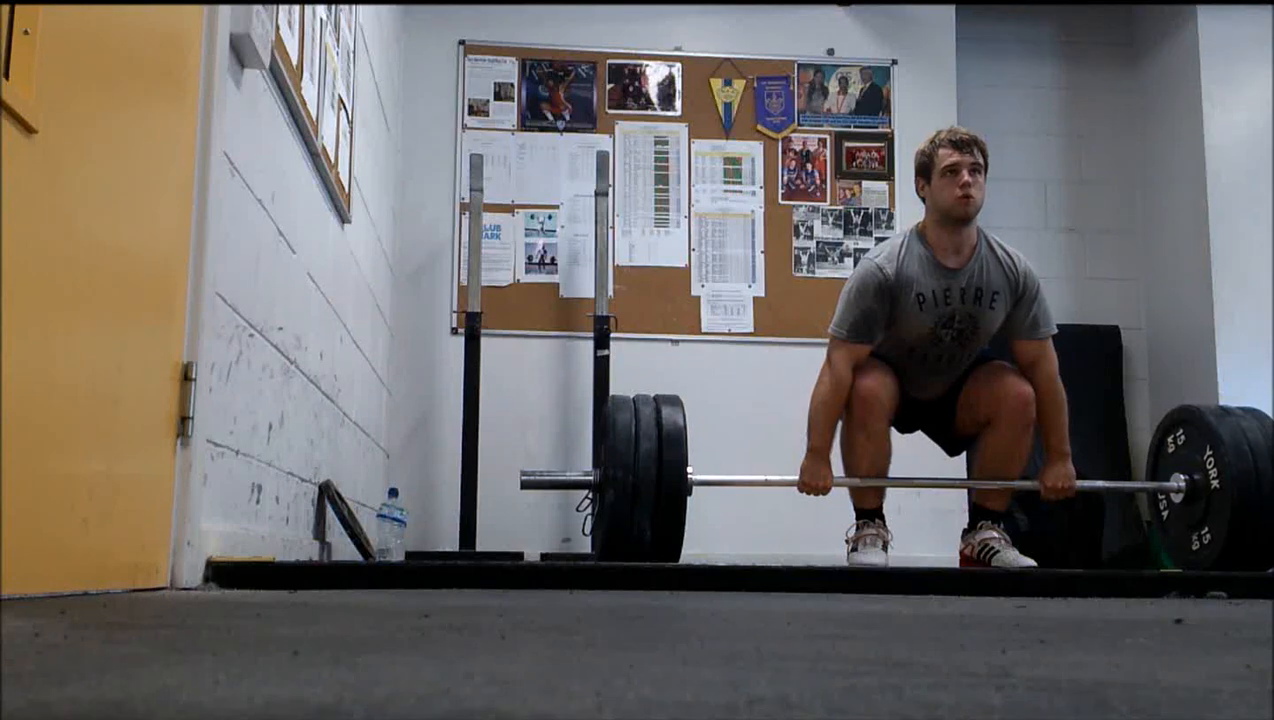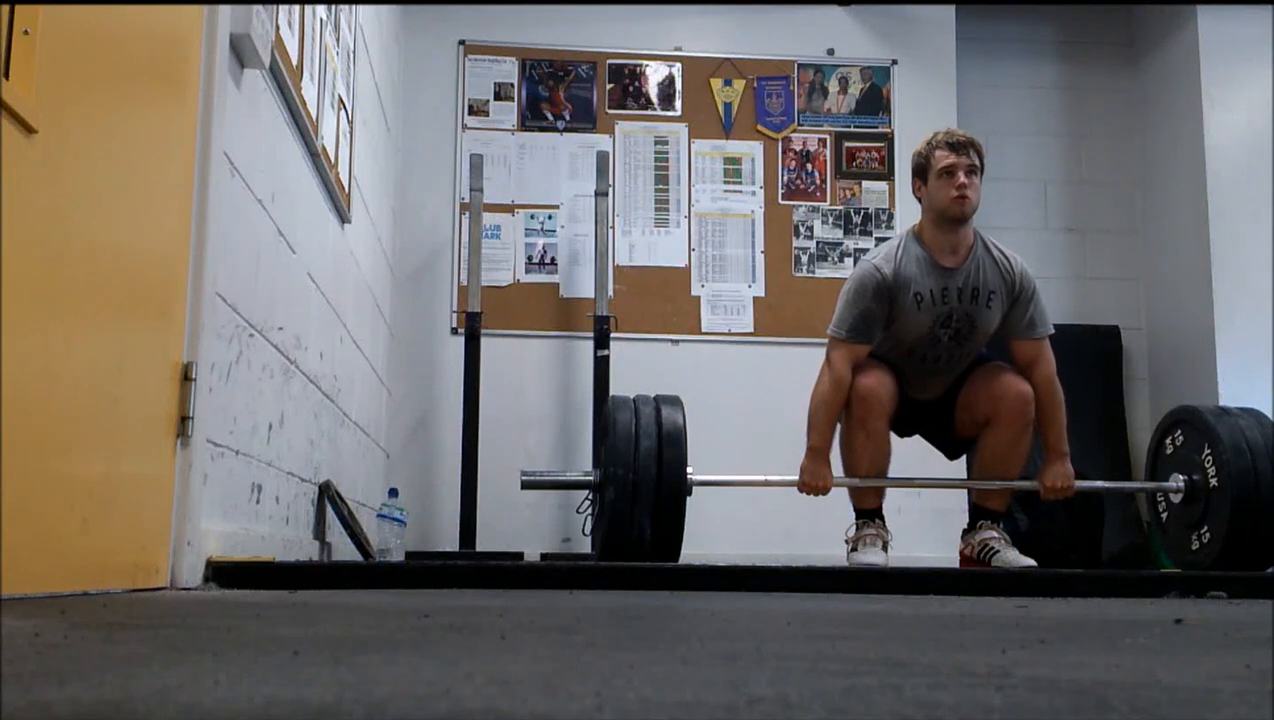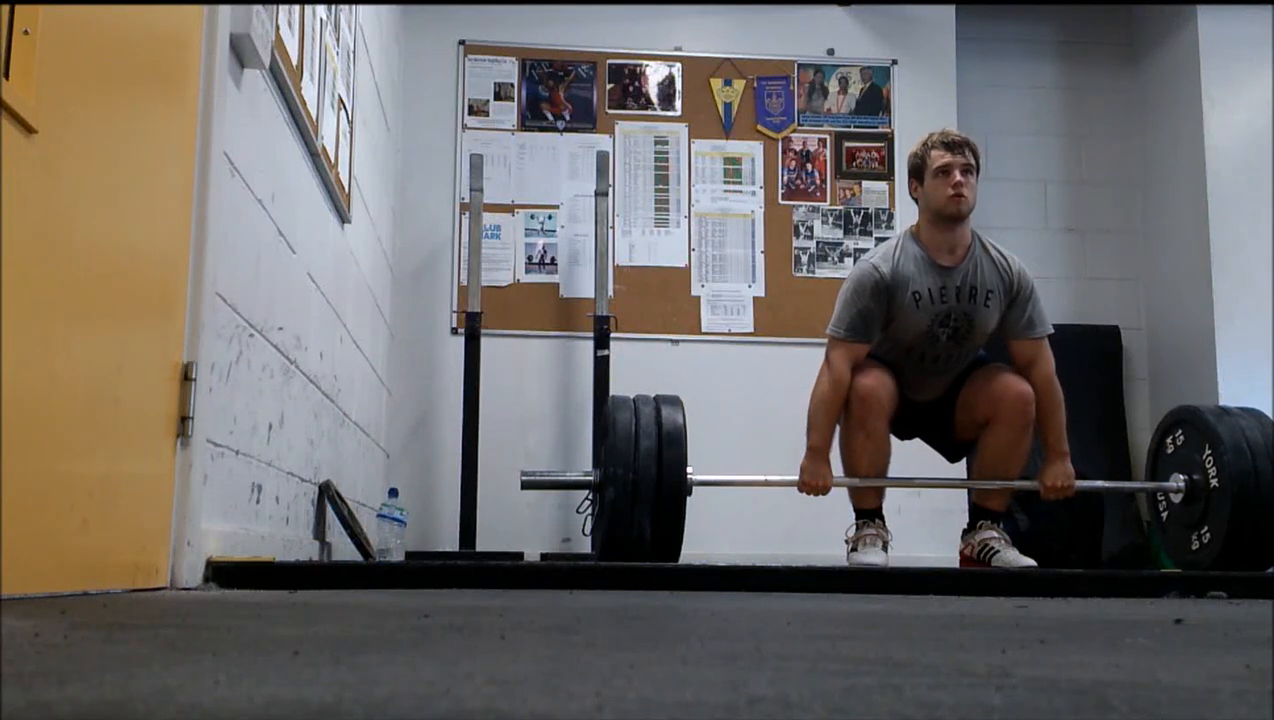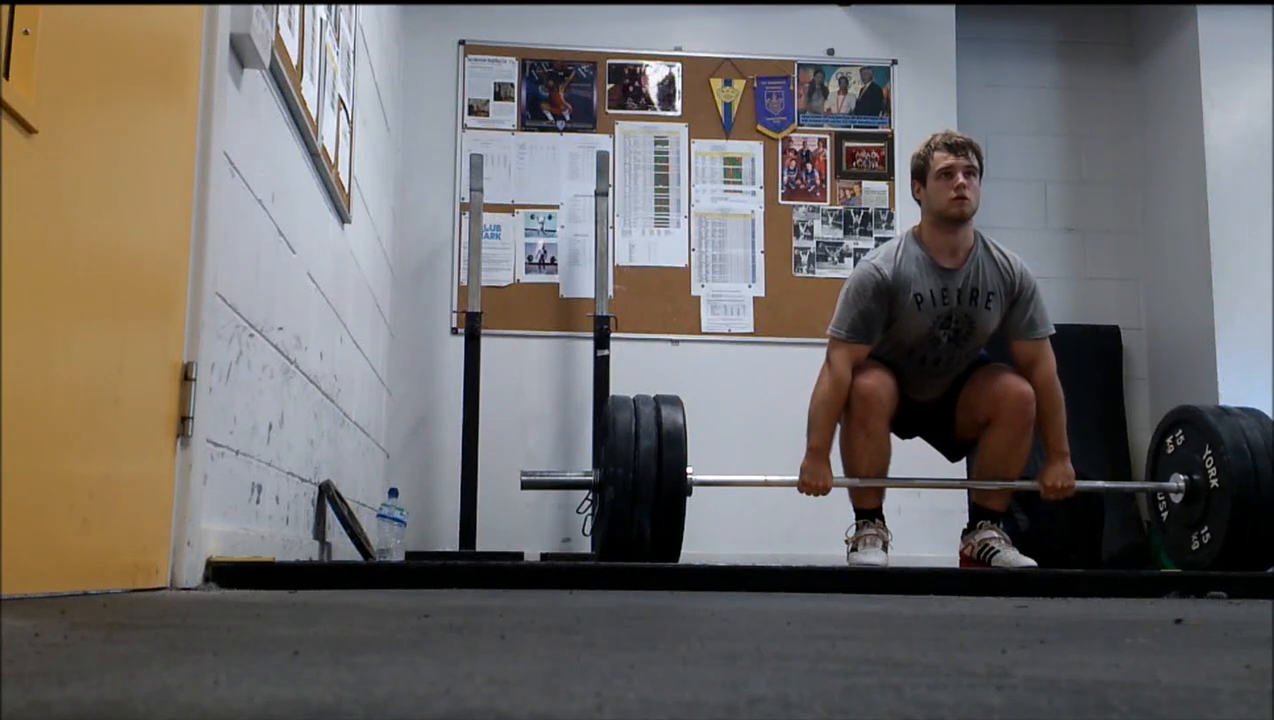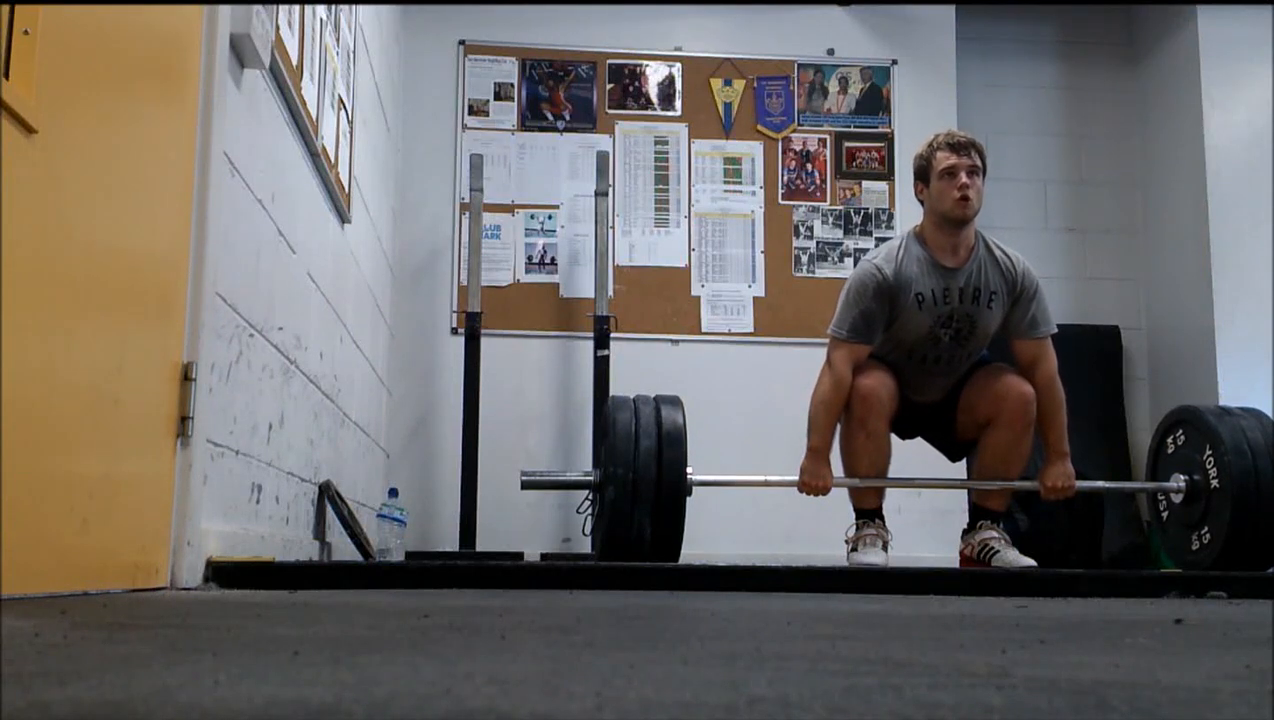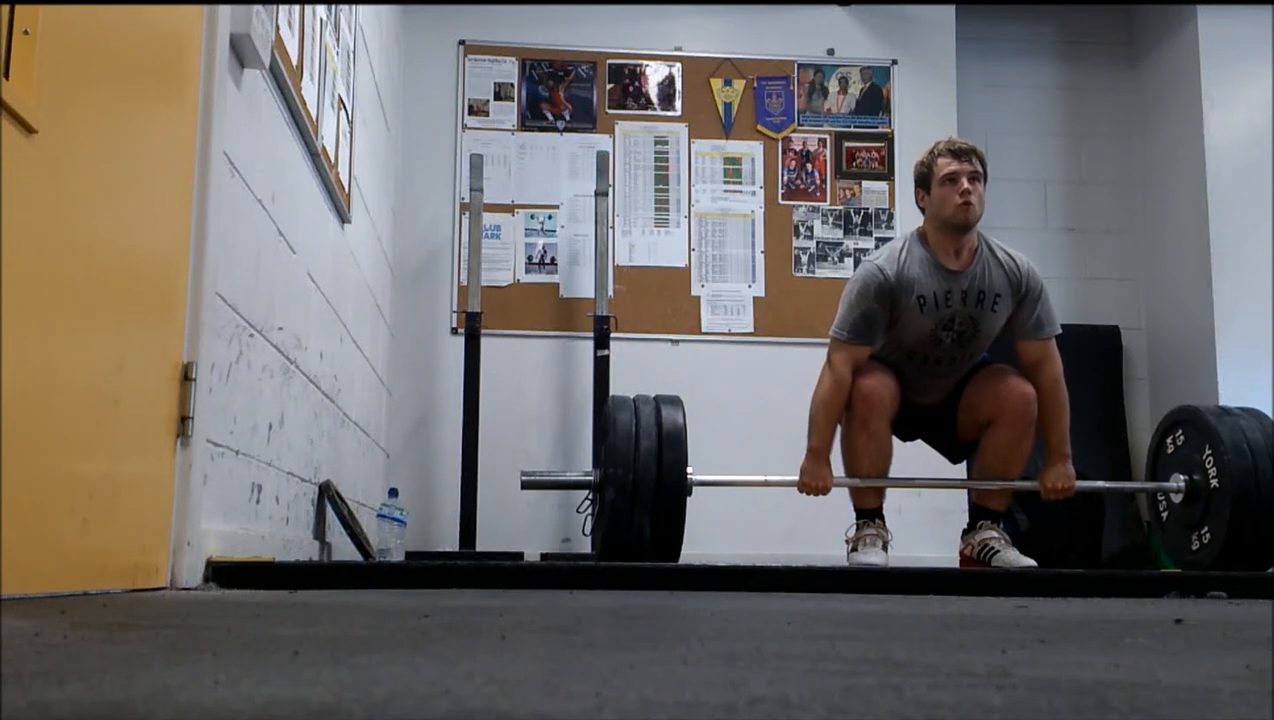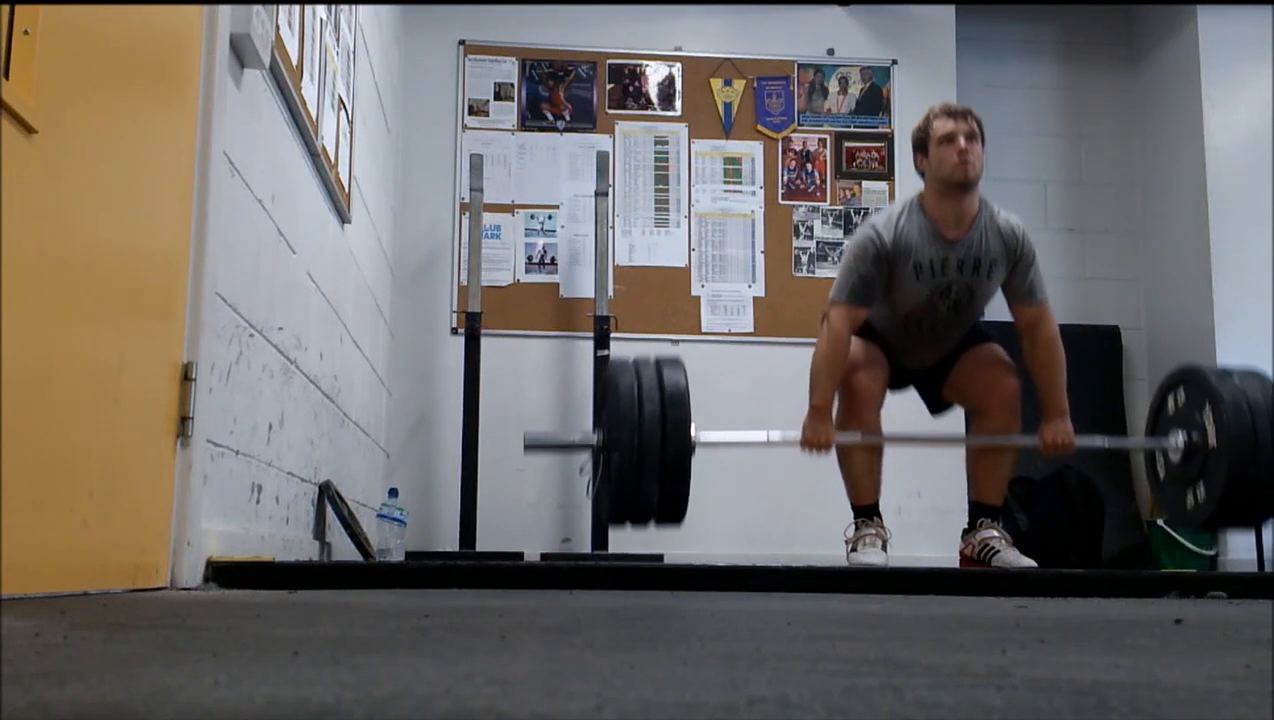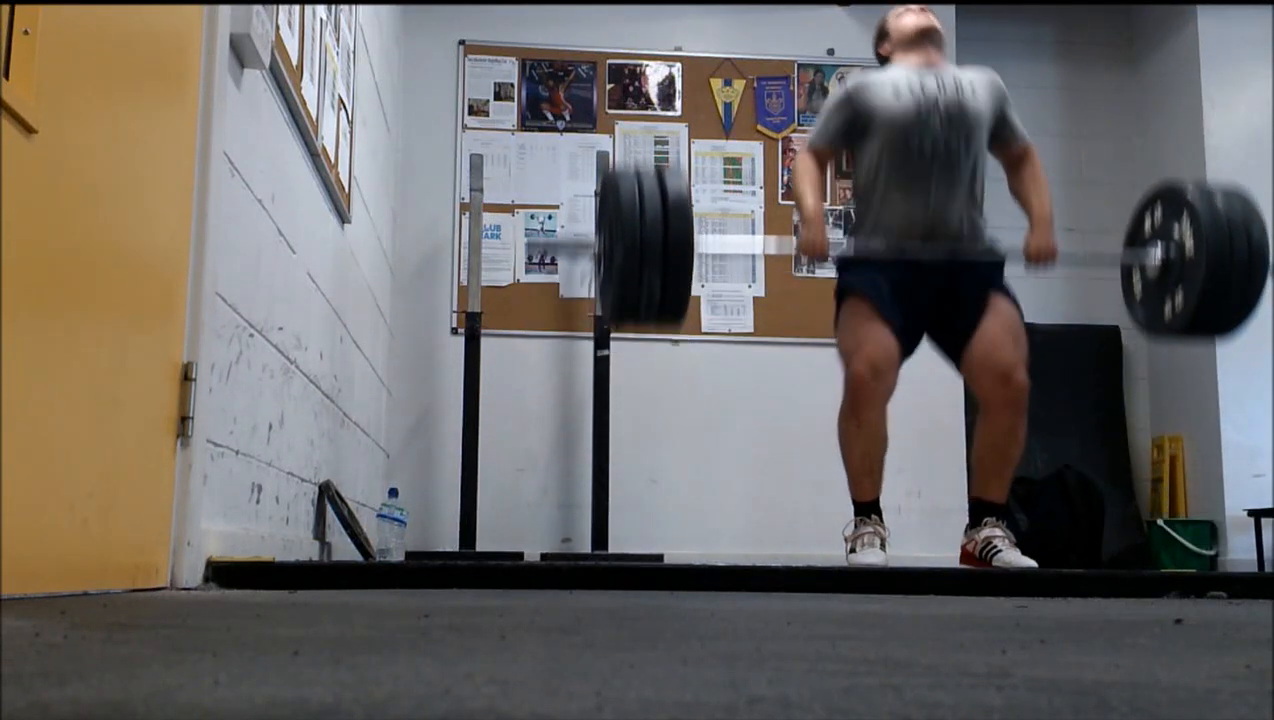
dt=0.4s
person 1, frame 1
left shoulder: (1013, 271)
right shoulder: (884, 269)
left elbow: (1042, 366)
right elbow: (839, 365)
left wrist: (1059, 459)
right wrist: (816, 457)
left hip: (957, 388)
right hip: (890, 383)
left knee: (1019, 396)
right knee: (866, 391)
left ankle: (983, 533)
right ankle: (868, 530)
person 1, frame 2
left shoulder: (1009, 272)
right shoulder: (883, 269)
left elbow: (1039, 365)
right elbow: (839, 364)
left wrist: (1057, 458)
right wrist: (816, 457)
left hip: (956, 391)
right hip: (889, 388)
left knee: (1017, 395)
right knee: (867, 388)
left ankle: (983, 533)
right ankle: (868, 530)
person 1, frame 3
left shoulder: (1006, 272)
right shoulder: (880, 269)
left elbow: (1038, 365)
right elbow: (837, 364)
left wrist: (1057, 457)
right wrist: (815, 456)
left hip: (955, 393)
right hip: (888, 389)
left knee: (1017, 395)
right knee: (865, 389)
left ankle: (983, 532)
right ankle: (868, 529)
person 1, frame 4
left shoulder: (1009, 272)
right shoulder: (881, 270)
left elbow: (1039, 366)
right elbow: (839, 364)
left wrist: (1058, 458)
right wrist: (816, 457)
left hip: (956, 392)
right hip: (888, 389)
left knee: (1017, 396)
right knee: (866, 389)
left ankle: (983, 532)
right ankle: (868, 529)
person 1, frame 5
left shoulder: (1011, 272)
right shoulder: (882, 270)
left elbow: (1041, 366)
right elbow: (839, 365)
left wrist: (1058, 458)
right wrist: (816, 456)
left hip: (957, 393)
right hip: (889, 388)
left knee: (1019, 397)
right knee: (866, 391)
left ankle: (982, 533)
right ankle: (868, 530)
person 1, frame 6
left shoulder: (1015, 273)
right shoulder: (885, 271)
left elbow: (1045, 365)
right elbow: (839, 365)
left wrist: (1059, 459)
right wrist: (816, 457)
left hip: (957, 394)
right hip: (889, 391)
left knee: (1020, 397)
right knee: (867, 390)
left ankle: (983, 532)
right ankle: (868, 530)
person 1, frame 7
left shoulder: (1007, 234)
right shoulder: (885, 233)
left elbow: (1037, 325)
right elbow: (839, 322)
left wrist: (1055, 415)
right wrist: (819, 414)
left hip: (952, 338)
right hip: (879, 334)
left knee: (1002, 394)
right knee: (860, 387)
left ankle: (983, 534)
right ankle: (867, 531)
person 1, frame 8
left shoulder: (983, 84)
right shoulder: (866, 86)
left elbow: (1022, 155)
right elbow: (810, 154)
left wrist: (1042, 226)
right wrist: (812, 220)
left hip: (965, 260)
right hip: (881, 260)
left knee: (1008, 383)
right knee: (868, 380)
left ankle: (986, 531)
right ankle: (867, 530)
